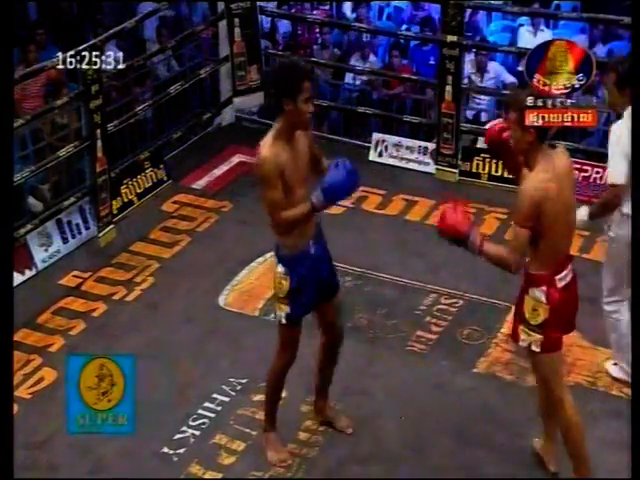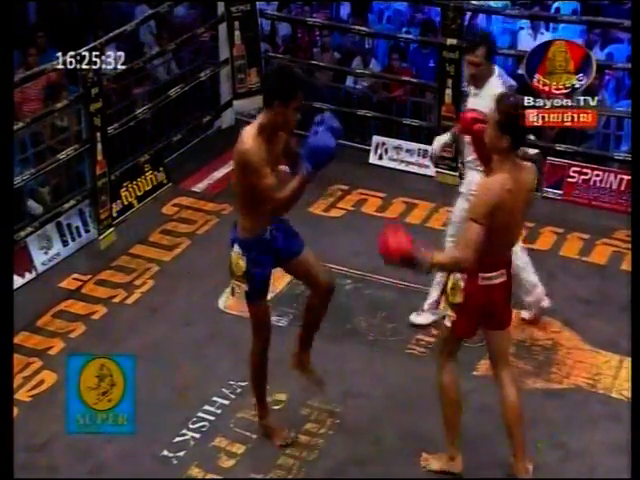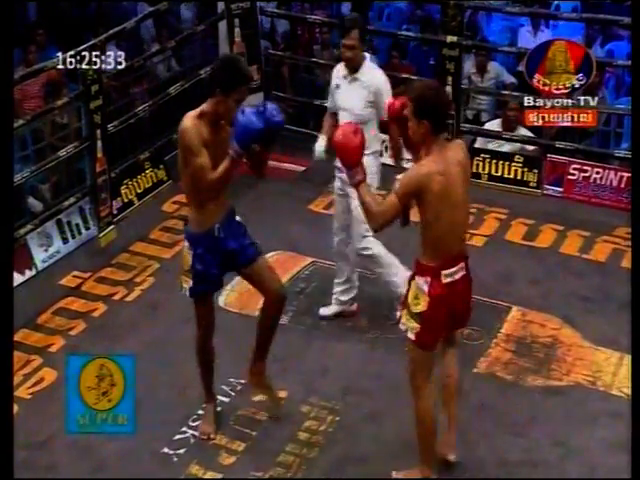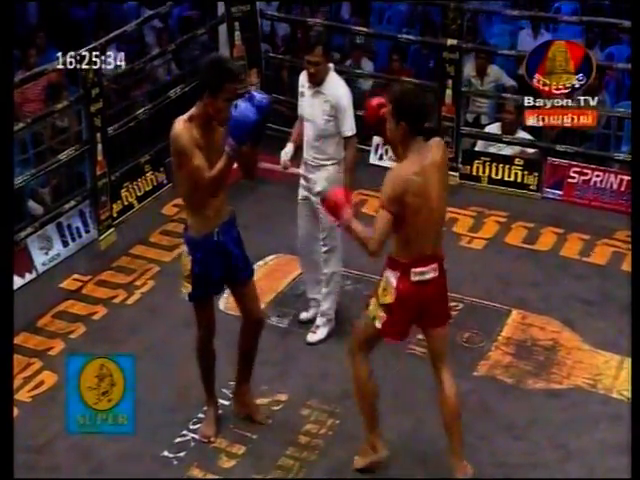
dt=1s
person 1, frame 1
left shoulder: (531, 190)
right shoulder: (561, 159)
left elbow: (514, 261)
left wrist: (471, 238)
right wrist: (512, 159)
left hip: (542, 291)
right hip: (564, 279)
left knee: (556, 394)
right knee: (548, 370)
right ankle: (549, 447)
person 1, frame 2
left shoulder: (490, 189)
right shoulder: (528, 173)
left elbow: (465, 258)
left wrist: (417, 255)
right wrist: (480, 147)
left hip: (471, 281)
right hip: (501, 279)
left knee: (447, 360)
right knee: (503, 370)
person 1, frame 3
left shoulder: (421, 174)
right shoulder: (460, 151)
left elbow: (378, 220)
left wrist: (355, 172)
right wrist: (410, 142)
left hip: (432, 281)
right hip: (461, 274)
left knee: (419, 380)
right knee: (448, 346)
right ankle: (449, 441)
person 1, frame 4
left shoulder: (399, 178)
right shoulder: (438, 149)
left elbow: (373, 245)
left wrist: (345, 216)
right wrist: (386, 125)
left hip: (404, 280)
right hip: (434, 273)
left knee: (357, 348)
right knee: (442, 367)
left ankle: (373, 444)
person 2, frame 1
left shoulder: (304, 134)
right shoulder: (270, 155)
right elbow: (281, 221)
left wrist: (335, 173)
right wrist: (320, 199)
left hip: (317, 244)
right hip: (293, 258)
left knee: (333, 332)
right knee: (287, 351)
left ankle: (322, 406)
right ankle: (269, 430)
person 2, frame 2
left shoulder: (280, 133)
right shoulder: (251, 147)
left elbow: (297, 167)
right elbow: (280, 200)
left wrist: (315, 150)
right wrist: (311, 167)
left hip: (275, 227)
right hip: (251, 241)
left knee: (324, 283)
right knee: (262, 331)
left ankle: (302, 353)
right ankle: (263, 415)
person 2, frame 3
left shoulder: (232, 121)
right shoulder: (191, 127)
left elbow: (258, 170)
right elbow: (209, 186)
left wrist: (261, 139)
right wrist: (237, 150)
left hip: (229, 223)
right hip: (202, 235)
left knee: (276, 293)
right knee: (206, 328)
left ankle: (258, 369)
right ankle: (209, 404)
person 2, frame 4
left shoulder: (223, 122)
right shoulder: (183, 131)
left elbow: (250, 169)
right elbow: (207, 185)
left wrist: (251, 136)
right wrist: (232, 147)
left hip: (228, 229)
right hip: (201, 240)
left knee: (254, 316)
right knee: (206, 330)
left ankle: (243, 393)
right ankle: (211, 405)
person 3, frame 1
left shoulder: (622, 130)
left elbow: (614, 196)
left wrist: (587, 213)
left hip: (626, 223)
left knee: (615, 298)
right knee: (621, 291)
left ankle: (627, 366)
person 3, frame 2
left shoulder: (495, 97)
right shoulder: (475, 86)
right wrist: (448, 136)
left hip: (482, 181)
right hip: (475, 175)
left knee: (454, 244)
left ankle: (433, 307)
right ankle: (535, 298)
person 3, frame 3
left shoulder: (377, 80)
right shoulder: (337, 73)
left elbow: (393, 128)
right wrist: (323, 138)
left hip: (365, 166)
right hip: (342, 165)
left knee: (363, 241)
right knee: (341, 238)
left ankle: (407, 287)
right ankle: (344, 299)
person 3, frame 4
left shoulder: (339, 93)
right shoulder: (303, 81)
left elbow: (350, 146)
right wrist: (290, 145)
left hip: (328, 177)
right hip: (306, 173)
left knee: (329, 249)
right knee: (305, 242)
left ankle: (326, 316)
right ankle: (316, 300)
